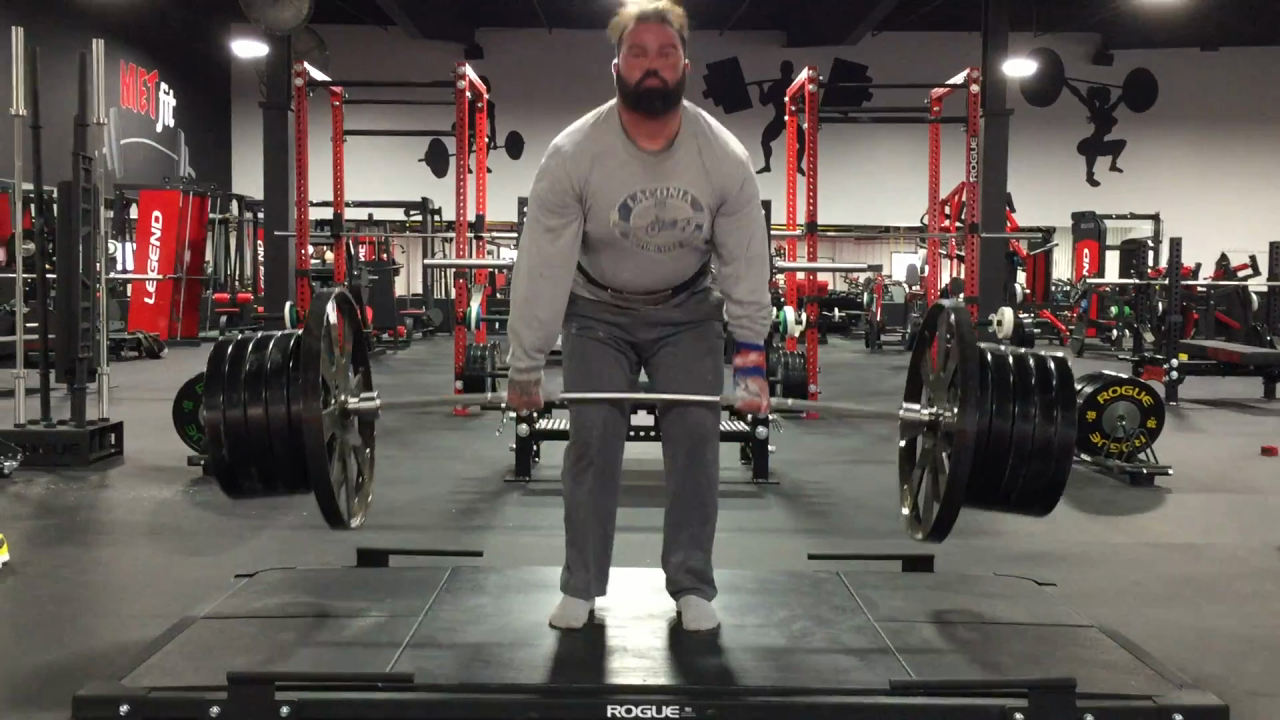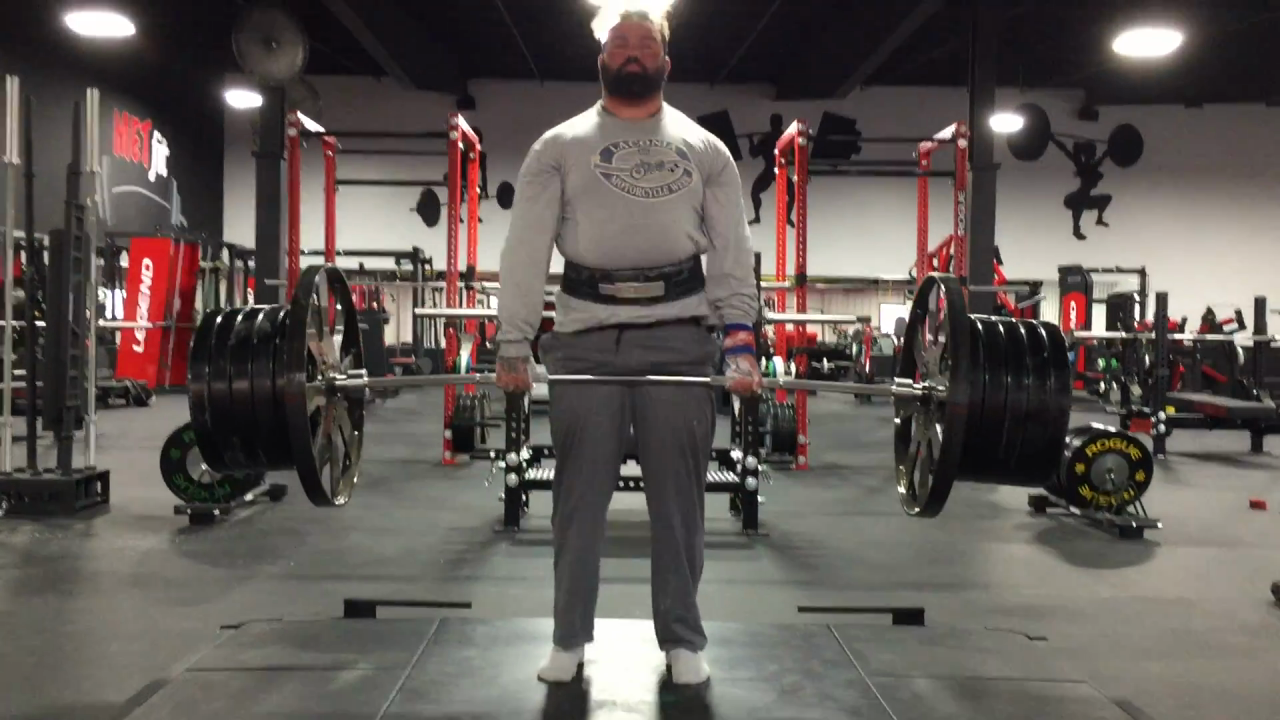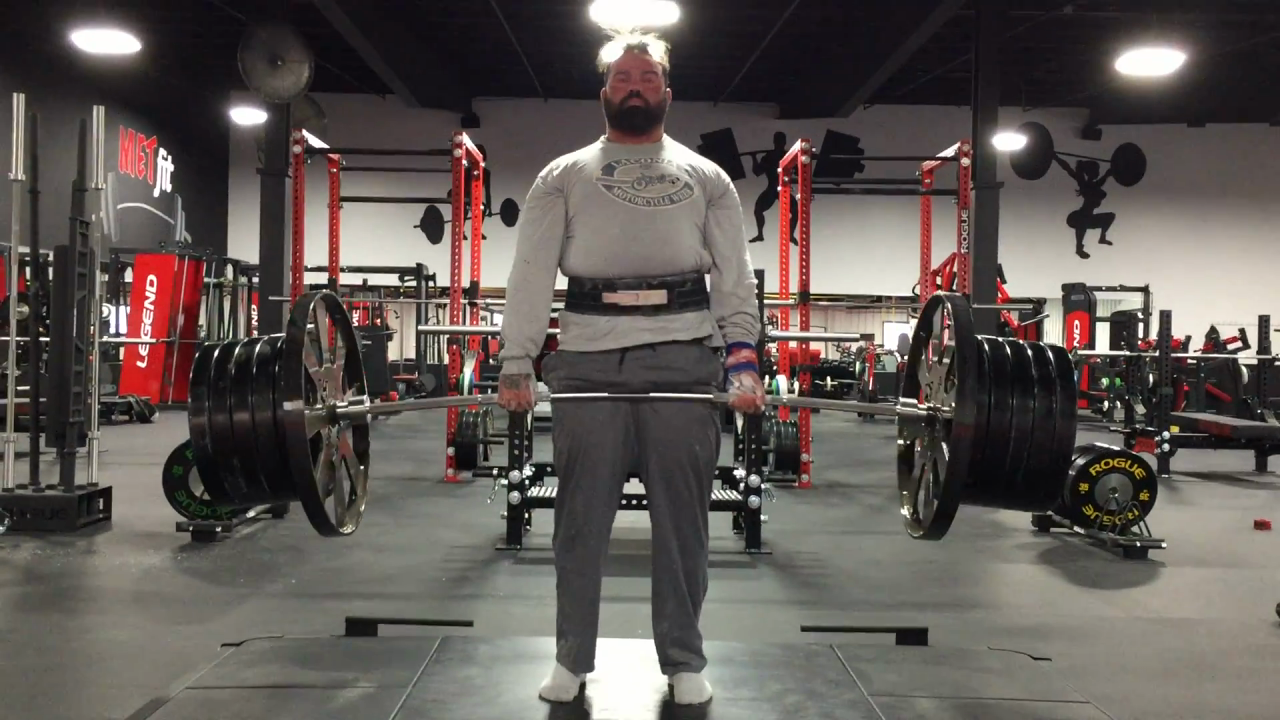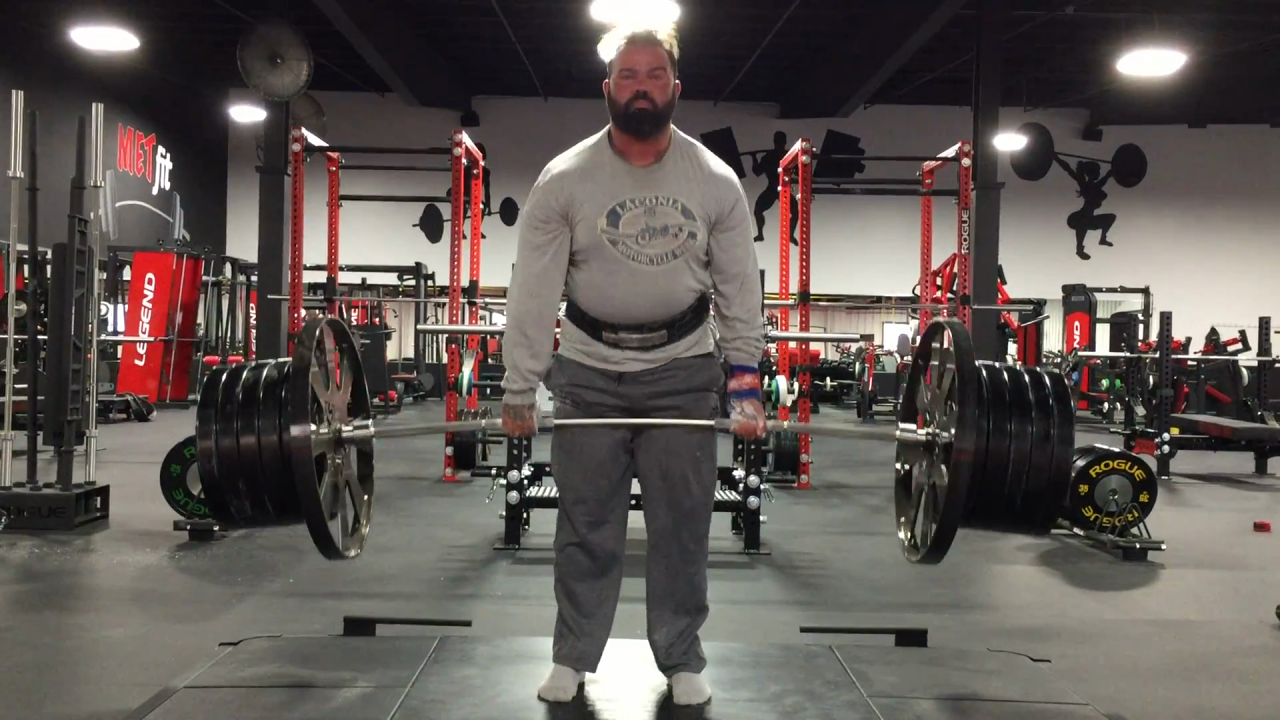
dt=0.4s
person 1, frame 1
left shoulder: (725, 157)
right shoulder: (573, 155)
left elbow: (745, 265)
right elbow: (542, 269)
left wrist: (751, 363)
right wrist: (525, 370)
left hip: (687, 313)
right hip: (599, 311)
left knee: (695, 440)
right knee: (593, 440)
left ankle: (691, 586)
right ankle: (581, 586)
person 1, frame 2
left shoulder: (704, 148)
right shoulder: (561, 145)
left elbow: (731, 251)
right elbow: (526, 248)
left wrist: (740, 342)
right wrist: (513, 345)
left hip: (679, 335)
right hip: (584, 336)
left knee: (677, 492)
right knee: (581, 490)
left ankle: (682, 638)
right ankle: (569, 638)
person 1, frame 3
left shoulder: (705, 176)
right shoulder: (565, 174)
left elbow: (733, 275)
right elbow: (532, 271)
left wrist: (742, 360)
right wrist: (517, 365)
left hip: (684, 353)
right hip: (588, 354)
left knee: (681, 517)
right knee: (582, 513)
left ankle: (683, 660)
right ankle: (573, 658)
person 1, frame 4
left shoulder: (716, 181)
right shoulder: (564, 179)
left elbow: (739, 290)
right elbow: (533, 292)
left wrist: (745, 384)
right wrist: (519, 392)
left hip: (684, 371)
right hip: (589, 371)
left knee: (682, 519)
right knee: (587, 519)
left ankle: (681, 660)
right ankle: (572, 658)
